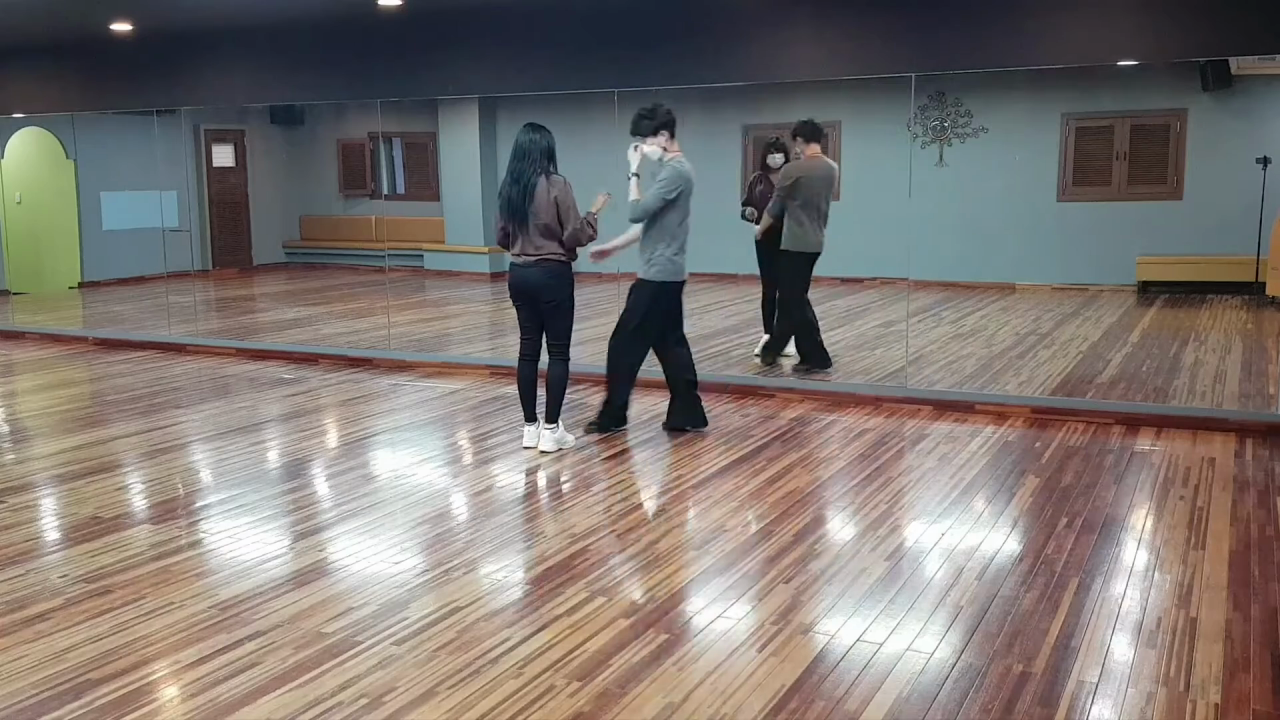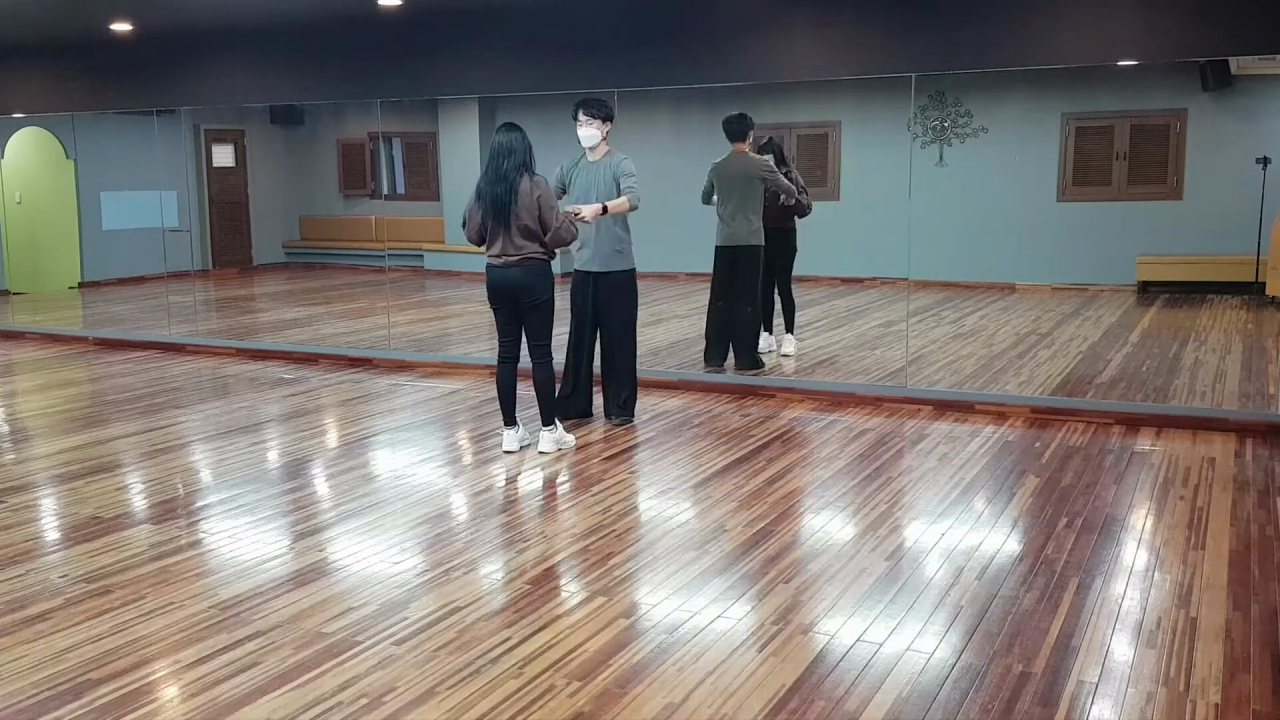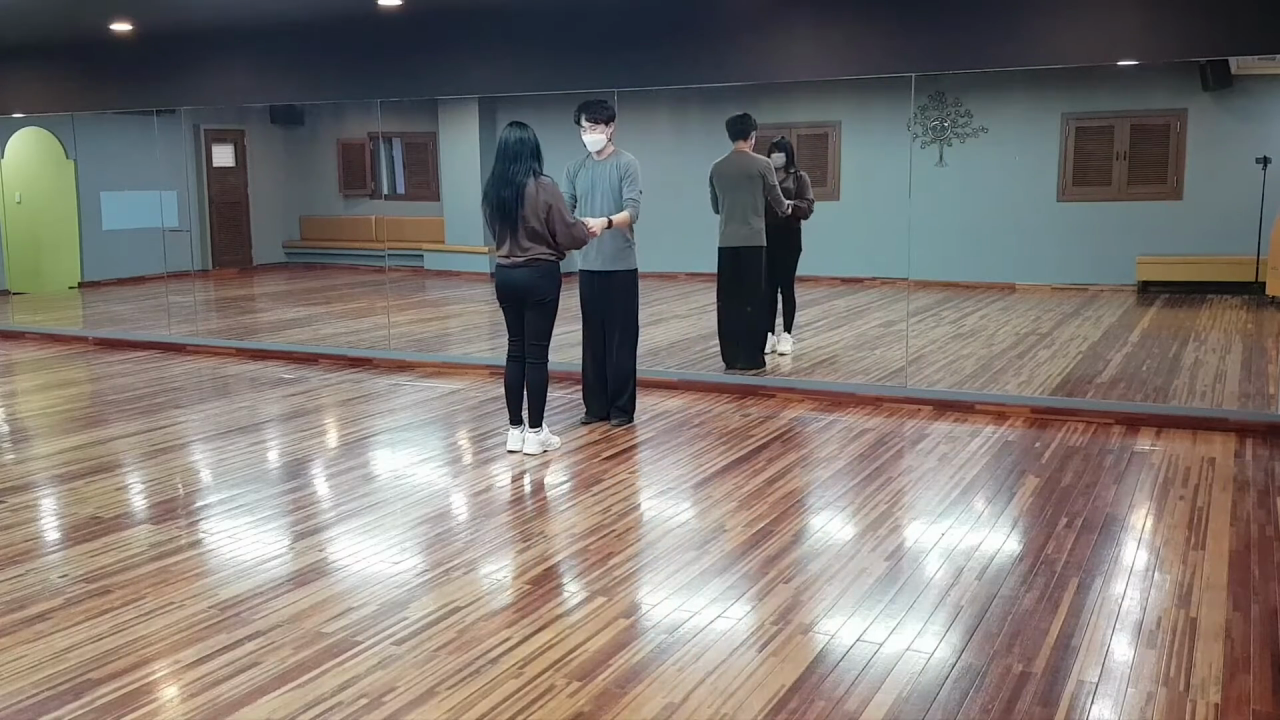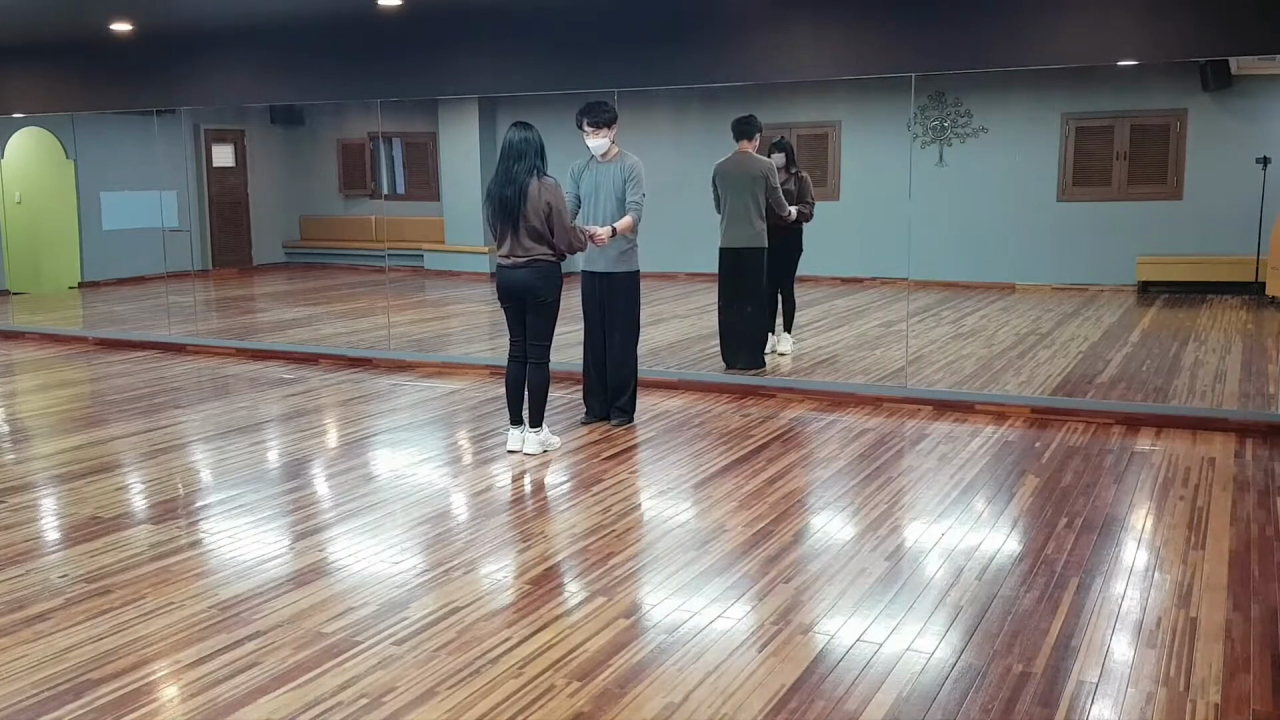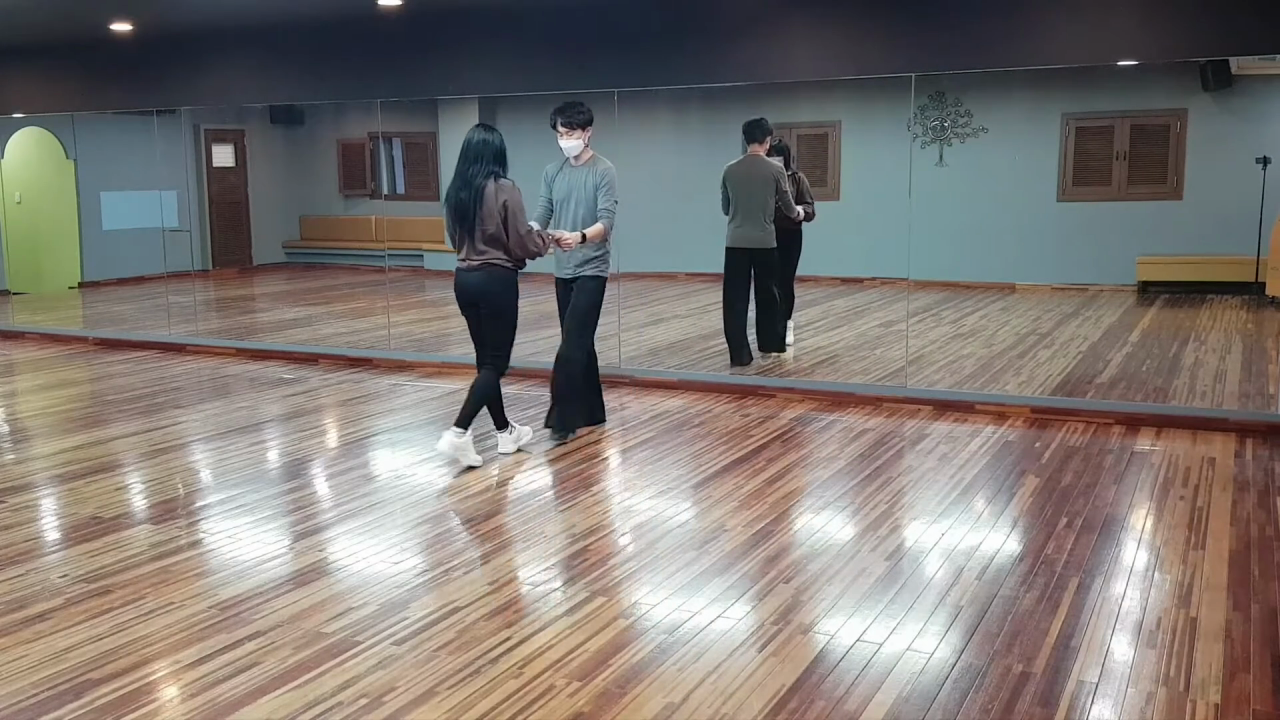
dt=1s
person 1, frame 1
left shoulder: (508, 187)
right shoulder: (556, 185)
left elbow: (502, 238)
right elbow: (576, 235)
right wrist: (593, 212)
left hip: (519, 274)
right hip: (552, 274)
left knee: (528, 349)
right knee: (558, 352)
left ankle: (531, 427)
right ankle: (551, 429)
person 1, frame 2
left shoulder: (484, 188)
right shoulder: (535, 185)
left elbow: (473, 234)
right elbow: (560, 234)
right wrist: (572, 219)
left hip: (497, 275)
right hip: (532, 274)
left knee: (507, 352)
right knee: (540, 353)
left ankle: (511, 431)
right ankle: (550, 431)
person 1, frame 3
left shoulder: (492, 189)
right shoulder: (543, 187)
right elbow: (569, 235)
right wrist: (585, 229)
left hip: (505, 274)
right hip: (539, 275)
left knee: (515, 351)
right knee: (536, 354)
left ankle: (515, 429)
right ankle: (535, 433)
person 1, frame 4
left shoulder: (496, 188)
right shoulder: (546, 187)
right elbow: (566, 240)
right wrist: (585, 235)
left hip: (506, 274)
right hip: (540, 275)
left knee: (517, 351)
right knee: (538, 355)
left ankle: (515, 430)
right ankle: (535, 433)
person 1, frame 5
left shoulder: (456, 191)
right shoulder: (504, 190)
right elbow: (523, 243)
right wrist: (546, 239)
left hip: (465, 279)
right hip: (496, 280)
left knee: (488, 358)
right knee: (495, 362)
left ankle: (505, 431)
right ankle: (456, 435)
person 2, frame 1
left shoulder: (675, 172)
right shoulder: (672, 169)
left elbow: (639, 210)
right elbow: (647, 222)
left wrist: (634, 171)
right wrist: (613, 245)
left hip: (658, 272)
right hip: (667, 273)
left knee: (626, 342)
right knee: (670, 344)
left ankle: (612, 414)
right ankle: (687, 414)
person 2, frame 2
left shoulder: (620, 163)
right shoulder: (570, 168)
left elbow: (632, 199)
left wrist: (599, 209)
left hip: (617, 266)
right hip: (583, 265)
left knee: (618, 336)
right knee: (580, 335)
left ankle: (621, 406)
right ankle: (576, 403)
person 2, frame 3
left shoulder: (626, 164)
right shoulder: (575, 169)
left elbow: (632, 210)
right elbow: (564, 209)
left wrist: (605, 222)
left hip: (620, 265)
right hip: (588, 265)
left knee: (621, 337)
right knee: (593, 337)
left ankle: (622, 407)
right ankle: (596, 404)
person 2, frame 4
left shoulder: (630, 166)
right shoulder: (578, 169)
left elbow: (634, 213)
right elbow: (568, 210)
left wrist: (610, 231)
left hip: (622, 267)
right hip: (590, 266)
left knee: (621, 338)
right knee: (594, 338)
left ankle: (621, 407)
right ankle: (596, 405)
person 2, frame 5
left shoulder: (603, 171)
right shoulder: (552, 172)
left elbow: (606, 221)
right elbow: (543, 215)
left wrist: (579, 236)
left hip: (591, 269)
right hip: (563, 270)
left knee: (574, 341)
right knee: (577, 342)
left ankle: (563, 417)
right ankle: (588, 411)
person 3, frame 1
left shoulder: (793, 170)
right shoulder: (832, 169)
left elbow: (775, 209)
left wrist: (761, 228)
left hip: (795, 246)
right hip: (816, 245)
left knee: (795, 302)
right knee: (790, 298)
left ankle: (816, 358)
right ankle: (773, 349)
person 3, frame 2
left shoulder: (717, 167)
right shoulder: (761, 165)
left elbow: (705, 198)
right elbow: (790, 192)
right wrist: (790, 196)
left hip: (724, 241)
right hip: (750, 241)
left knee: (720, 299)
right knee: (748, 300)
left ankle: (714, 357)
right ankle: (746, 359)
person 3, frame 3
left shoulder: (717, 168)
right shoulder: (762, 164)
right elbow: (776, 200)
right wrist: (786, 208)
left hip: (726, 242)
right hip: (752, 241)
left knee: (728, 300)
right knee: (752, 300)
left ankle: (731, 357)
right ankle: (750, 358)
person 3, frame 4
left shoulder: (719, 168)
right shoulder: (764, 166)
right elbow: (778, 204)
right wrist: (790, 213)
left hip: (727, 243)
right hip: (753, 242)
left knee: (728, 301)
right knee: (753, 301)
left ankle: (731, 358)
right ankle: (750, 359)
person 3, frame 5
left shoulder: (730, 170)
right shoulder: (775, 170)
right elbow: (787, 207)
right wrist: (799, 214)
left hip: (735, 243)
right hip: (764, 242)
left knee: (735, 300)
right knee: (767, 295)
left ankle: (739, 354)
right ankle: (771, 342)
person 4, frame 1
right shoulder: (757, 179)
right elbow: (745, 206)
right wrist: (748, 212)
right hip: (764, 238)
right knee: (768, 288)
right ankle: (767, 335)
person 4, frame 2
left shoulder: (790, 177)
left elbow: (806, 208)
left wrist: (793, 199)
left hip: (784, 237)
right hip: (760, 237)
left knee: (784, 287)
right knee: (765, 288)
left ankle: (789, 336)
right ankle: (767, 335)
person 4, frame 3
left shoulder: (799, 177)
left elbow: (807, 207)
left wrist: (789, 205)
left hip: (788, 237)
right hip: (765, 236)
left knee: (786, 287)
right knee: (769, 287)
left ankle: (786, 335)
right ankle: (769, 334)
person 4, frame 4
left shoulder: (801, 178)
left elbow: (808, 208)
left wrist: (795, 211)
left hip: (790, 237)
right hip: (767, 236)
left knee: (786, 287)
right knee: (769, 288)
left ankle: (786, 336)
right ankle: (769, 335)
person 4, frame 5
left shoulder: (798, 179)
left elbow: (809, 207)
left wrist: (800, 211)
left hip: (791, 236)
left knee: (786, 283)
left ankle: (787, 324)
